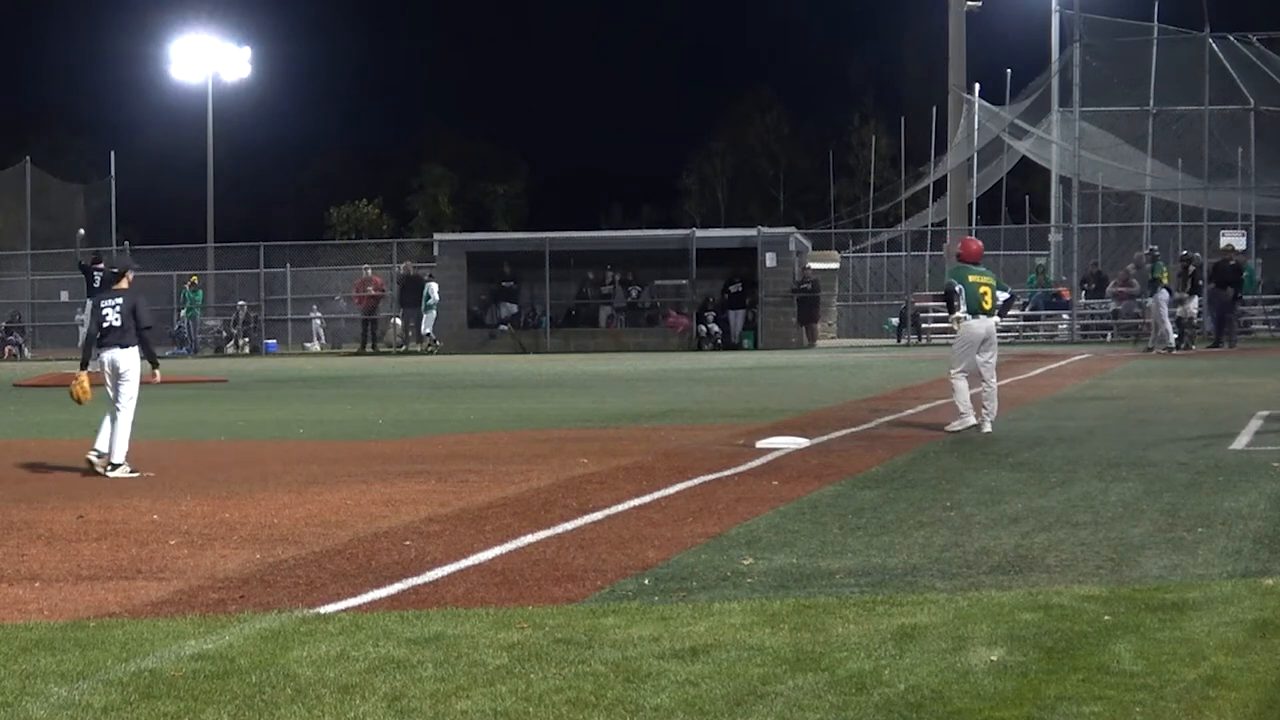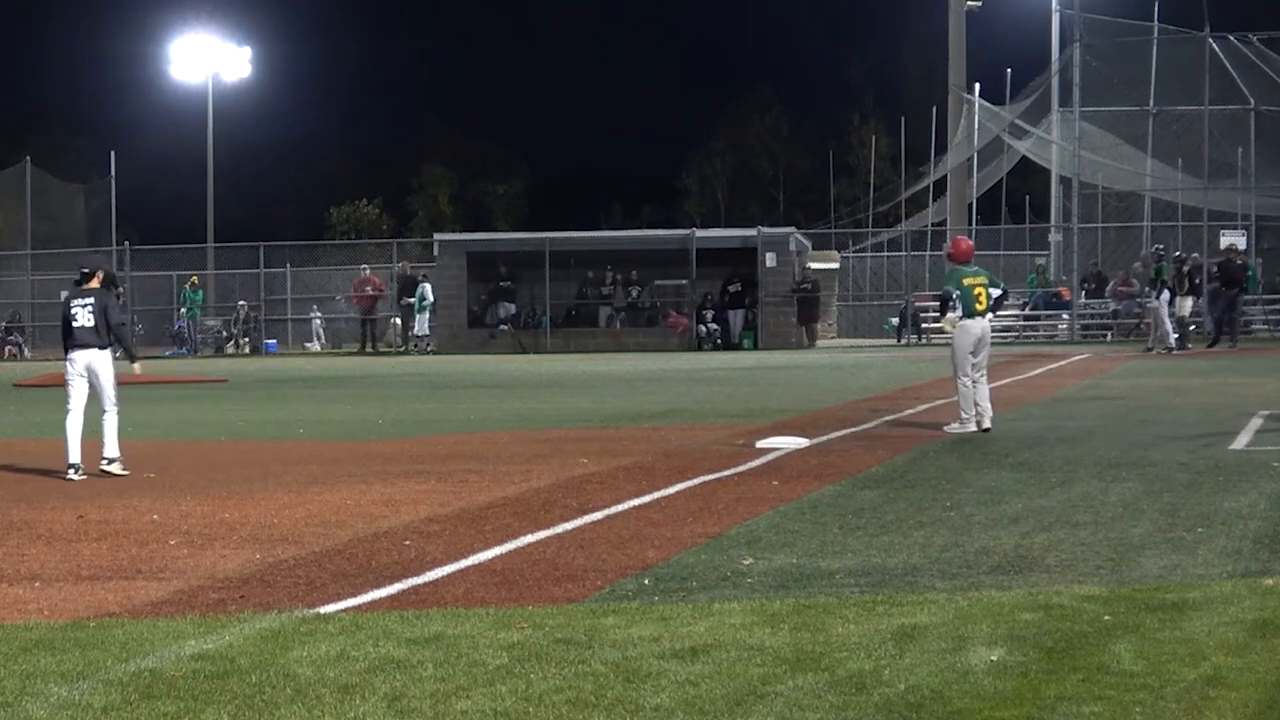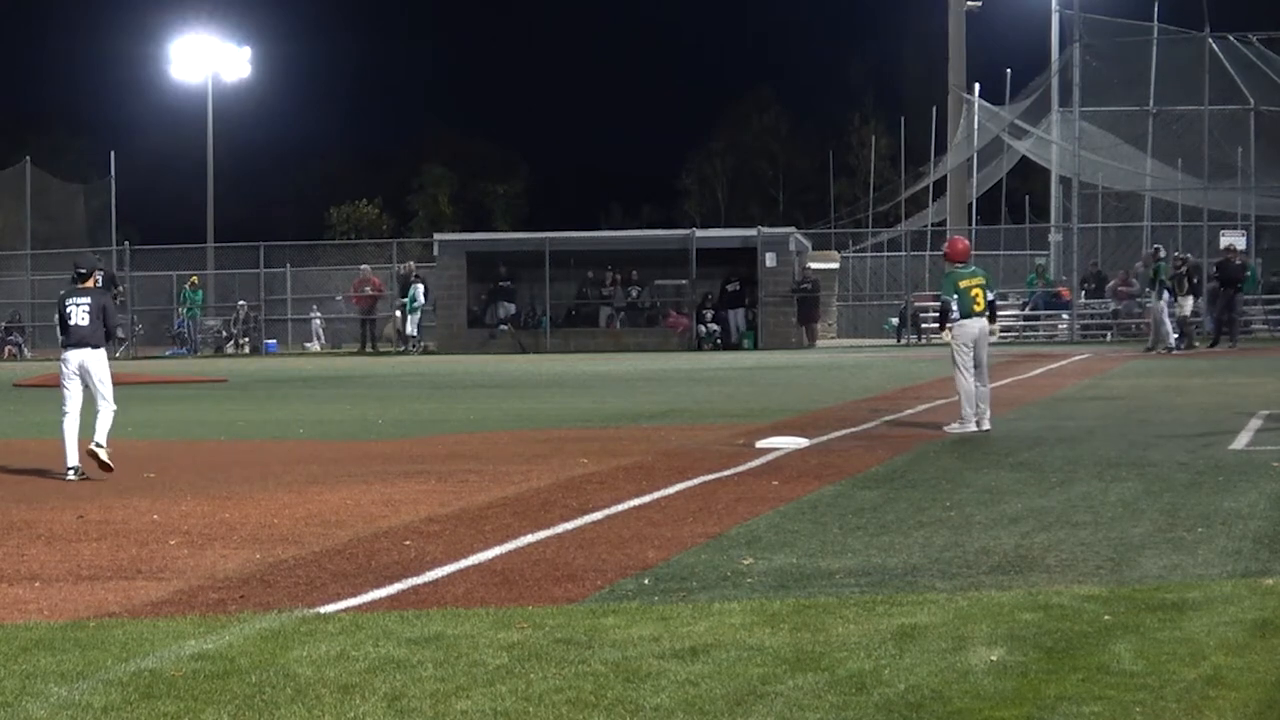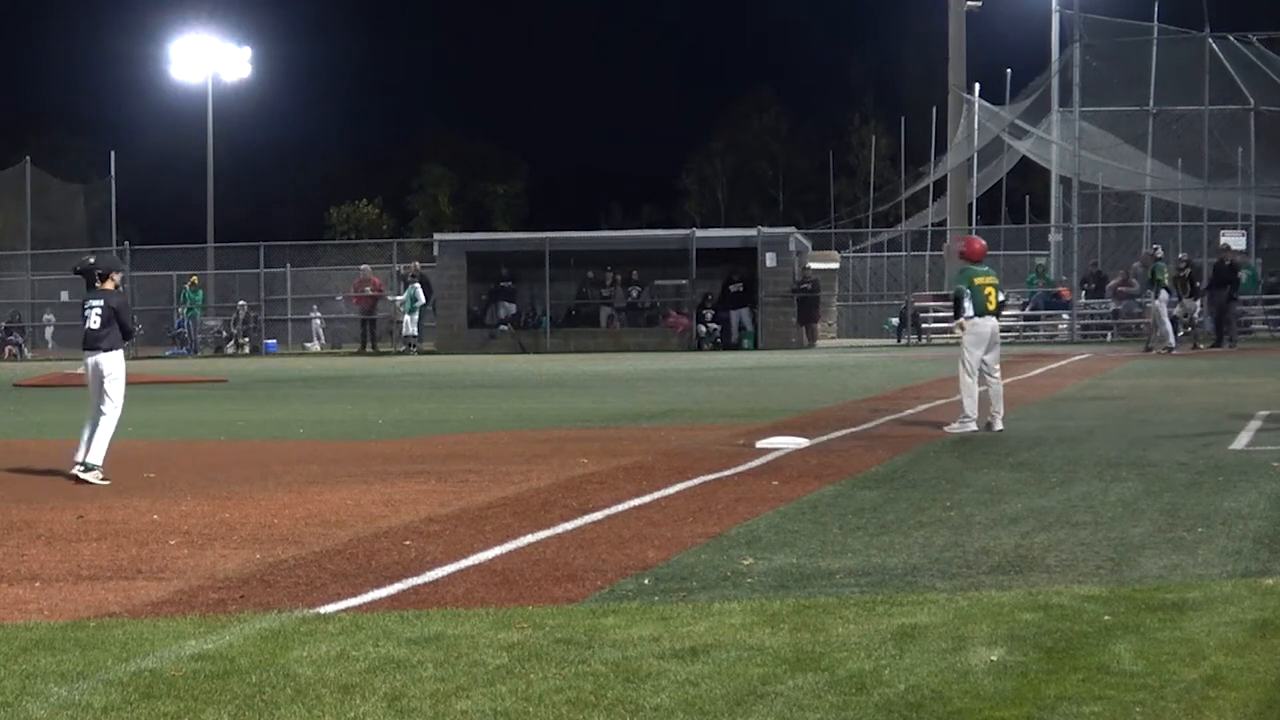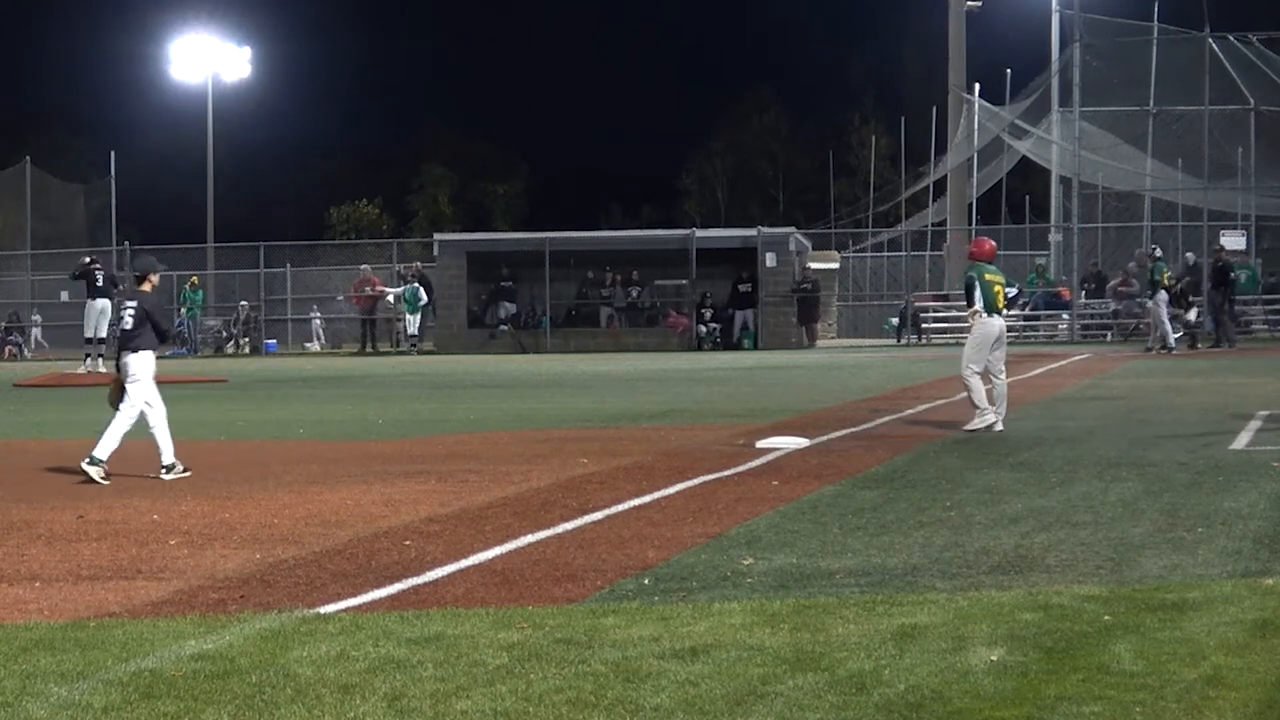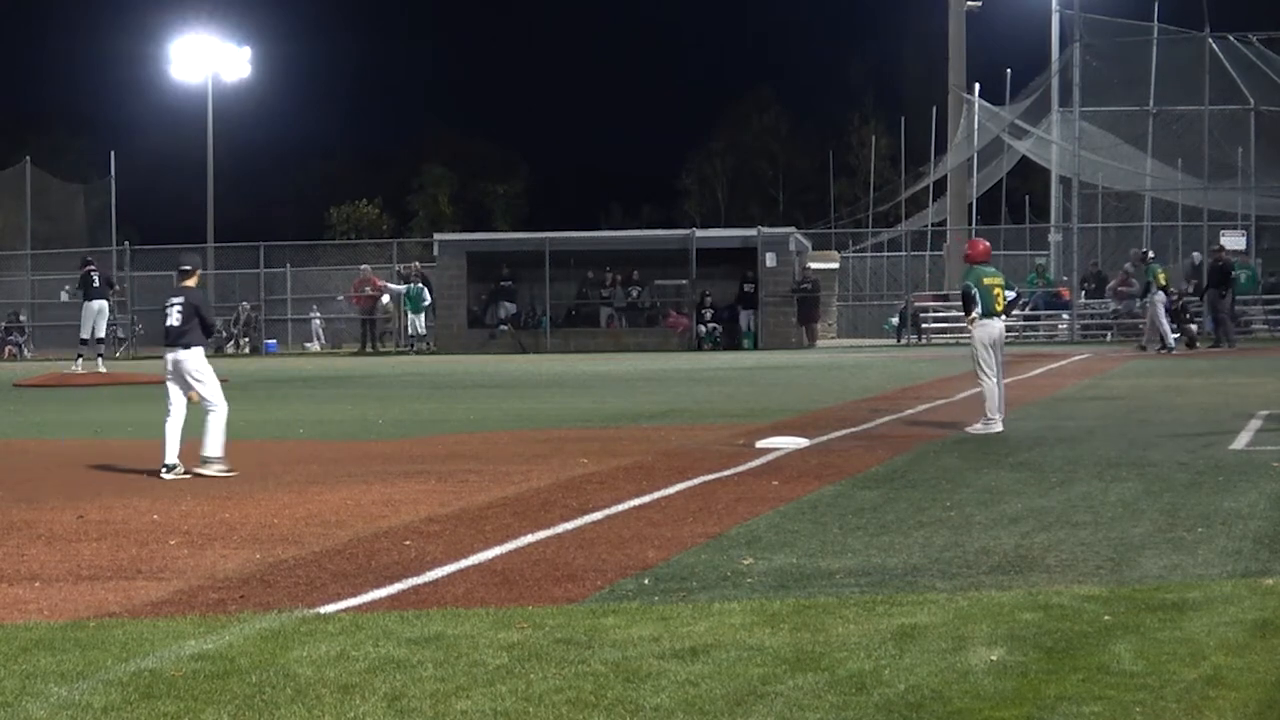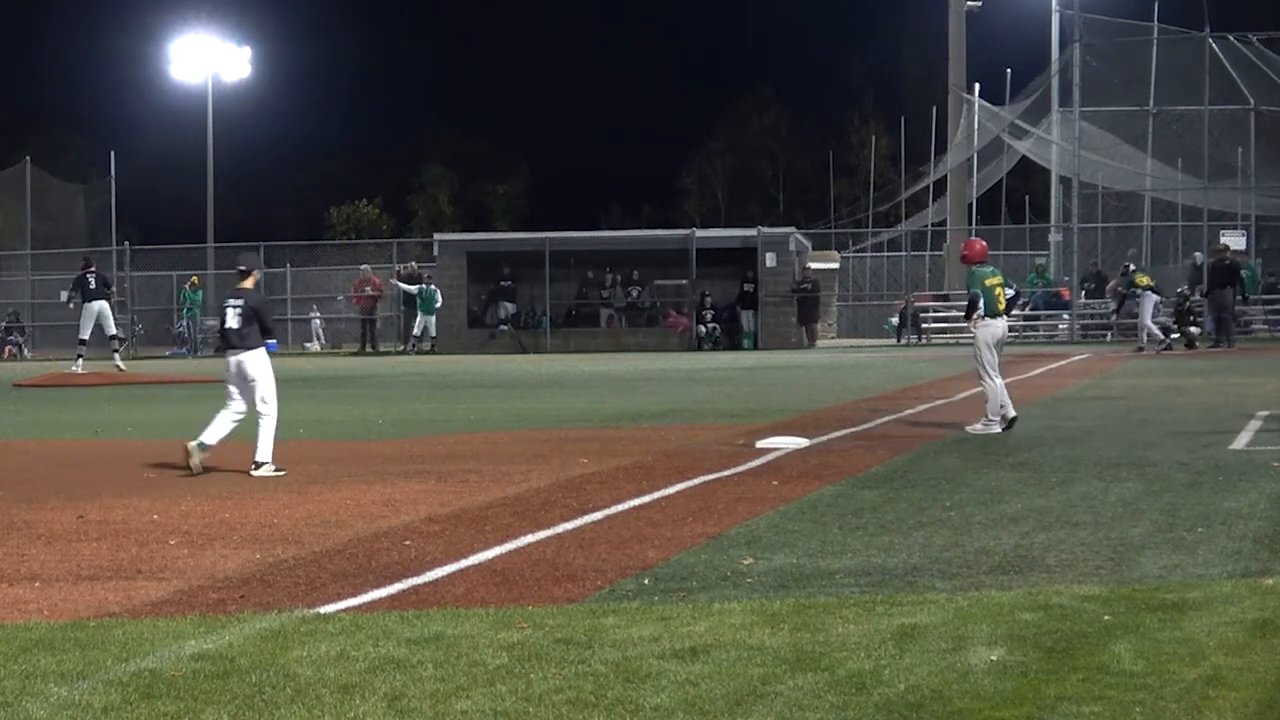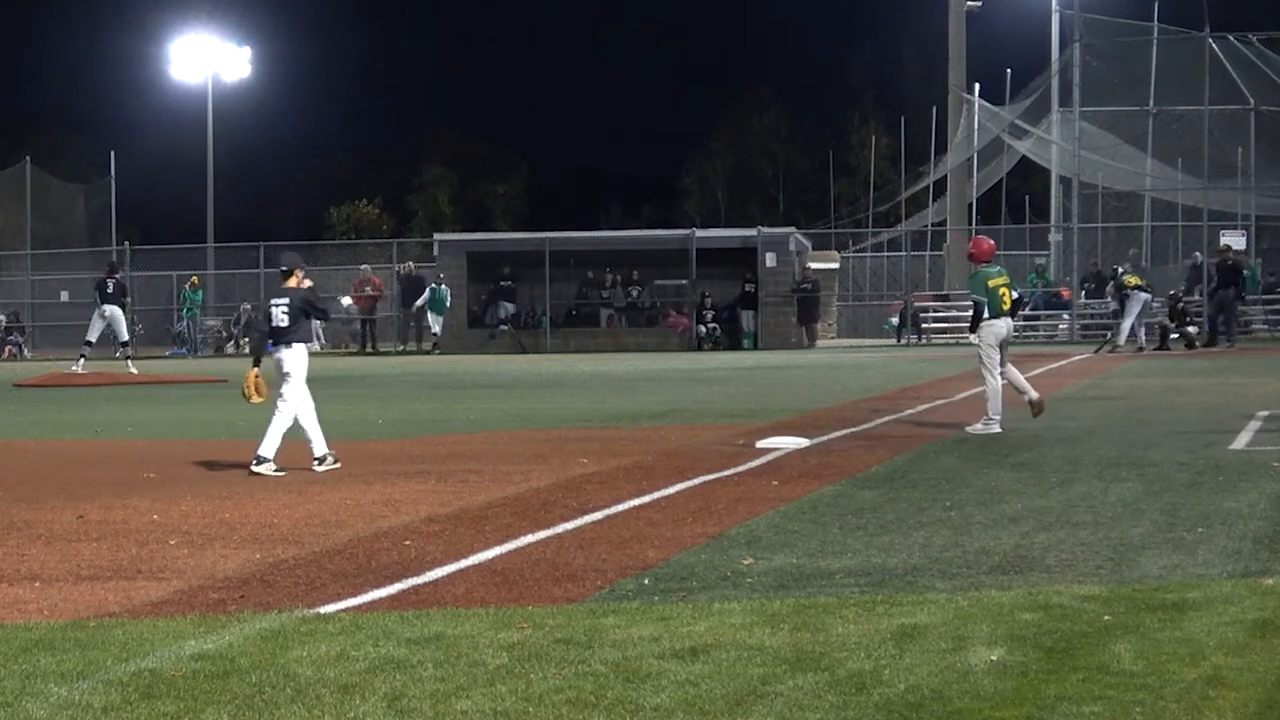
dt=0.4s
person 1, frame 1
left shoulder: (100, 300)
right shoulder: (134, 298)
left elbow: (91, 334)
right elbow: (144, 333)
left wrist: (83, 366)
right wrist: (155, 364)
left hip: (105, 355)
right hip: (127, 354)
left knee: (113, 408)
right knee: (124, 410)
left ankle: (99, 451)
right ankle: (116, 464)
person 1, frame 2
left shoulder: (70, 299)
right shoulder: (105, 296)
left elbow: (65, 334)
right elbow: (118, 328)
right wrist: (132, 357)
left hip: (75, 356)
right hip: (100, 355)
left knee: (74, 411)
right knee: (109, 408)
left ankle: (74, 466)
right ankle: (110, 458)
person 1, frame 3
left shoulder: (65, 298)
right shoulder: (102, 296)
left elbow: (62, 329)
right elbow: (111, 330)
left hip: (69, 355)
right hip: (94, 355)
left knee: (70, 412)
right knee: (106, 406)
left ankle: (72, 467)
right ankle: (98, 444)
person 1, frame 4
left shoulder: (88, 299)
right shoulder: (116, 298)
left elbow: (91, 325)
right elbow: (129, 332)
left hip: (90, 357)
right hip: (111, 357)
left knee: (96, 412)
right knee: (110, 413)
left ankle: (80, 462)
right ankle: (91, 466)
person 1, frame 5
left shoulder: (127, 301)
right shoulder: (150, 300)
left elbow: (123, 337)
right elbow: (165, 333)
left wrist: (119, 371)
right wrist: (156, 340)
left hip: (126, 360)
right hip: (142, 359)
left knee: (157, 411)
right knee: (127, 414)
left ankle: (169, 464)
right ankle: (96, 460)
person 1, frame 6
left shoulder: (171, 298)
right shoulder: (195, 296)
left elbow: (173, 328)
right elbow: (210, 329)
right wrist: (200, 338)
left hip: (169, 356)
right hip: (191, 355)
left knee: (176, 411)
right knee: (218, 407)
left ankle: (170, 465)
right ankle: (210, 459)
person 1, frame 7
left shoulder: (227, 299)
right shoulder: (255, 298)
left elbow: (223, 334)
right elbow: (270, 332)
left hip: (232, 357)
right hip: (254, 356)
left knee: (234, 409)
right knee: (267, 410)
left ankle: (200, 446)
right ankle: (262, 463)
person 1, frame 8
left shoulder: (273, 299)
right shoulder: (302, 296)
left elbow: (264, 334)
right elbow: (324, 315)
left wrist: (256, 364)
right wrist: (311, 290)
left hip: (279, 353)
right hip: (296, 352)
left knee: (305, 406)
right knee: (286, 408)
left ankle: (321, 456)
right ankle: (262, 459)
person 2, frame 1
left shoulder: (959, 271)
right shoulder: (990, 275)
left elbow: (949, 290)
right elbow: (1010, 296)
left wrist: (953, 313)
right wrist: (998, 316)
left hip: (969, 325)
right hip: (989, 325)
left knee: (958, 373)
right knee: (989, 376)
left ankle: (966, 416)
right ankle: (987, 421)
person 2, frame 2
left shoulder: (954, 273)
right shoulder: (983, 274)
left elbow: (947, 296)
right elbow: (1002, 291)
left wrist: (945, 315)
right wrist: (990, 313)
left hip: (965, 326)
right hip: (984, 325)
left knee: (964, 376)
right knee: (980, 374)
left ankle: (967, 421)
right ankle: (985, 416)
person 2, frame 3
left shoulder: (951, 277)
right shoulder: (980, 273)
left elbow: (946, 305)
right elbow: (991, 300)
left wrist: (943, 327)
right wrist: (993, 323)
left hip: (963, 327)
right hip: (981, 324)
left knee: (965, 375)
right knee: (980, 374)
left ankle: (967, 421)
right ankle: (983, 419)
person 2, frame 4
left shoulder: (966, 272)
right shoulder: (992, 274)
left elbow: (959, 295)
right elbow: (1002, 300)
left wrist: (958, 318)
left hip: (975, 325)
right hip: (992, 324)
left knee: (968, 374)
right knee: (993, 373)
left ankle: (968, 420)
right ankle: (996, 419)
person 2, frame 5
left shoulder: (976, 268)
right shoulder: (998, 273)
left elbow: (970, 281)
left wrist: (970, 306)
right wrist: (1004, 308)
left hip: (983, 323)
right hip: (999, 323)
left knee: (970, 370)
right knee: (998, 373)
left ankle: (984, 413)
right ankle: (997, 419)
person 2, frame 6
left shoulder: (973, 272)
right shoulder: (998, 274)
left elbow: (967, 291)
right elbow: (1015, 294)
left wrist: (968, 314)
right wrist: (1004, 313)
left hip: (983, 326)
right hip: (999, 325)
left knee: (986, 375)
right knee: (996, 375)
left ankle: (991, 422)
right ankle: (997, 418)
person 2, frame 7
left shoulder: (975, 274)
right shoulder: (995, 272)
left elbow: (974, 299)
left wrist: (967, 317)
right wrist: (1005, 314)
left hip: (986, 326)
right hip: (1001, 324)
left knee: (988, 375)
right knee: (993, 372)
left ankle: (991, 422)
right ankle: (1007, 410)
person 2, frame 8
left shoulder: (978, 276)
right shoulder: (1002, 272)
left elbow: (979, 307)
right elbow: (1017, 298)
left wrist: (972, 330)
left hip: (989, 327)
right hip: (1006, 324)
left knee: (991, 375)
right knee: (1003, 366)
left ankle: (991, 422)
right ankle: (1031, 396)
